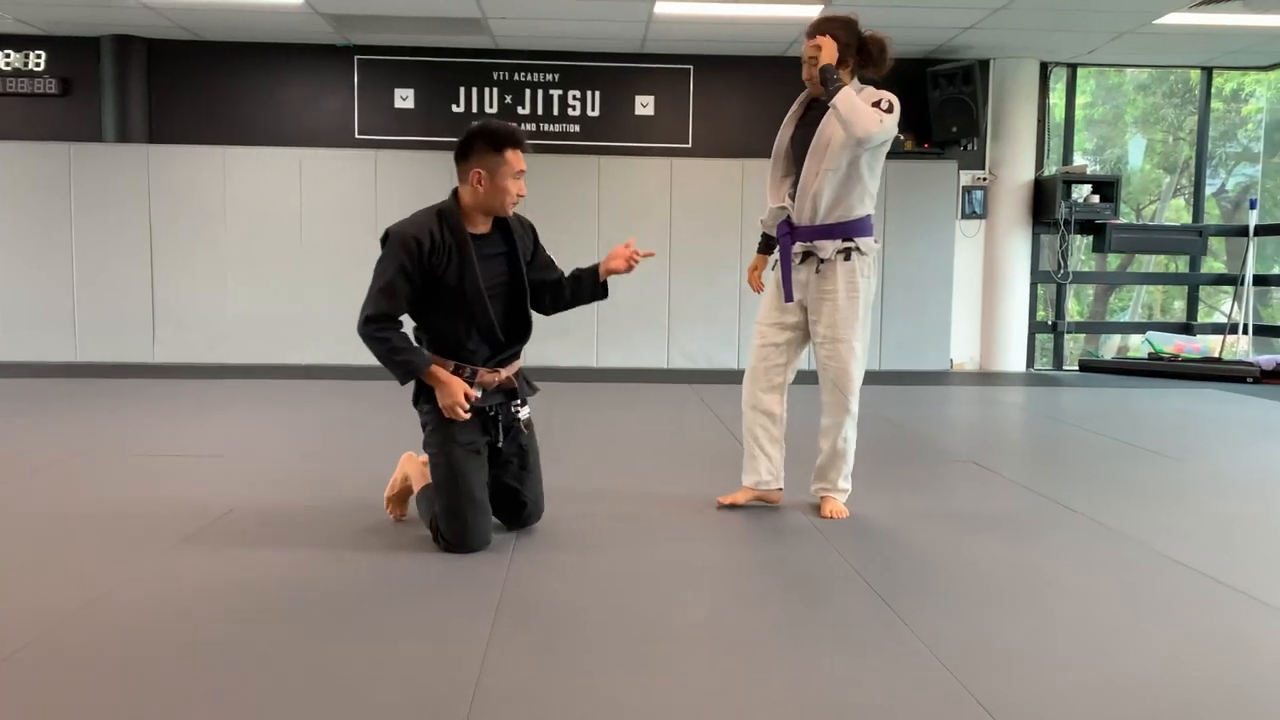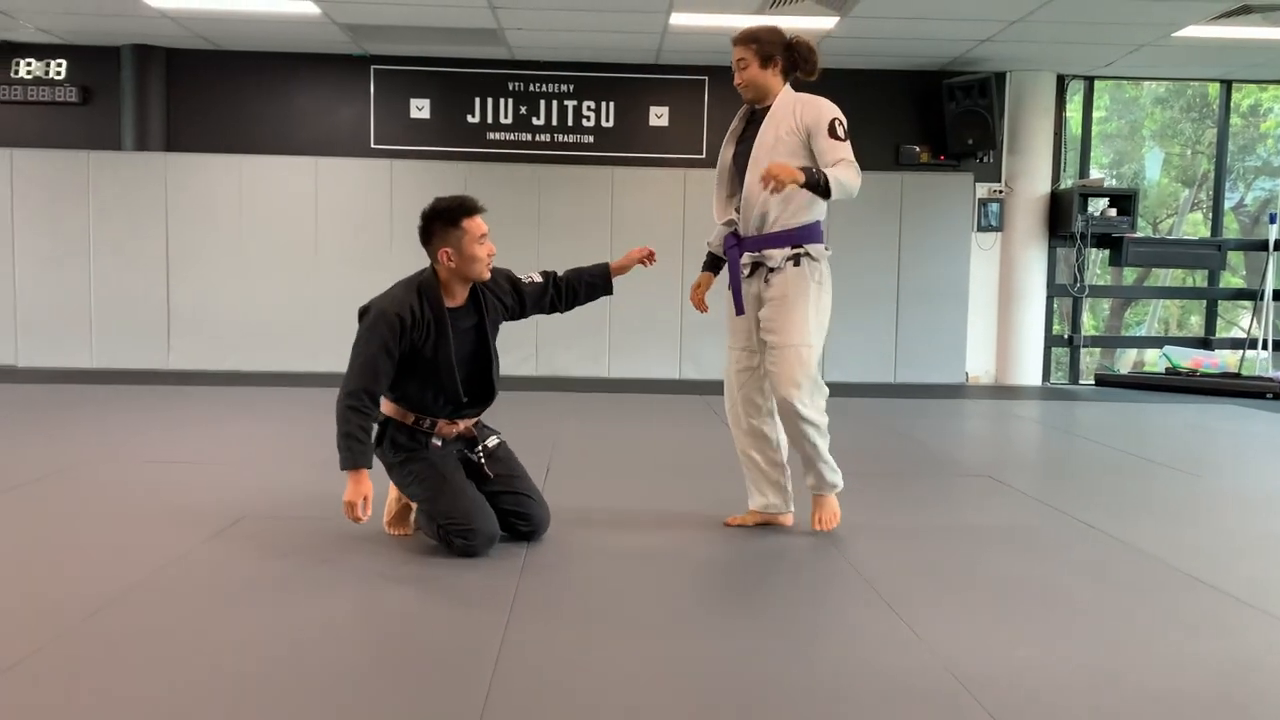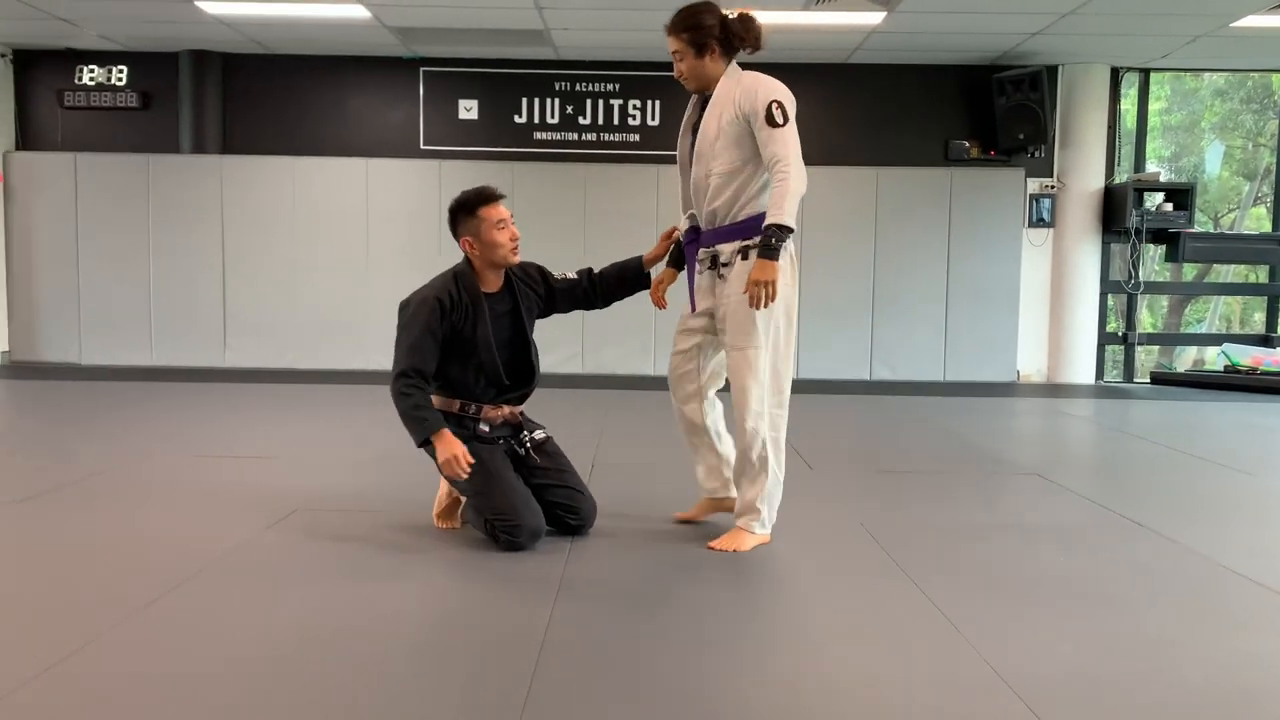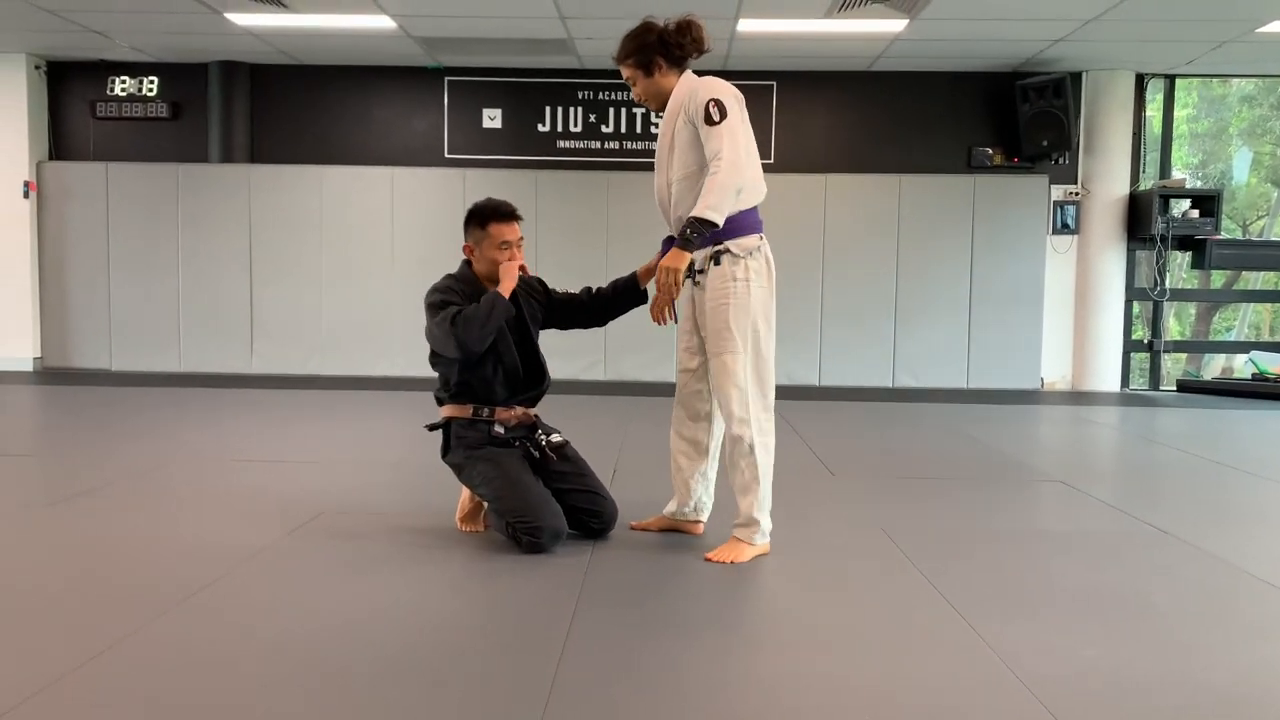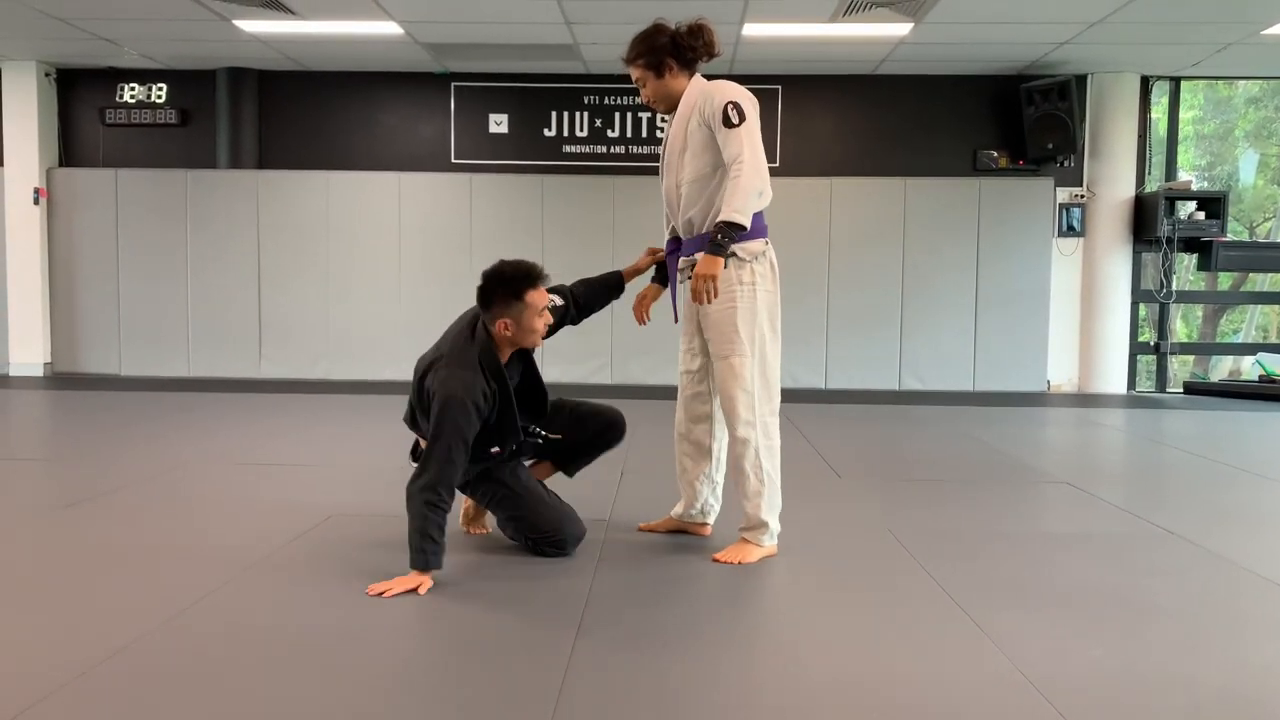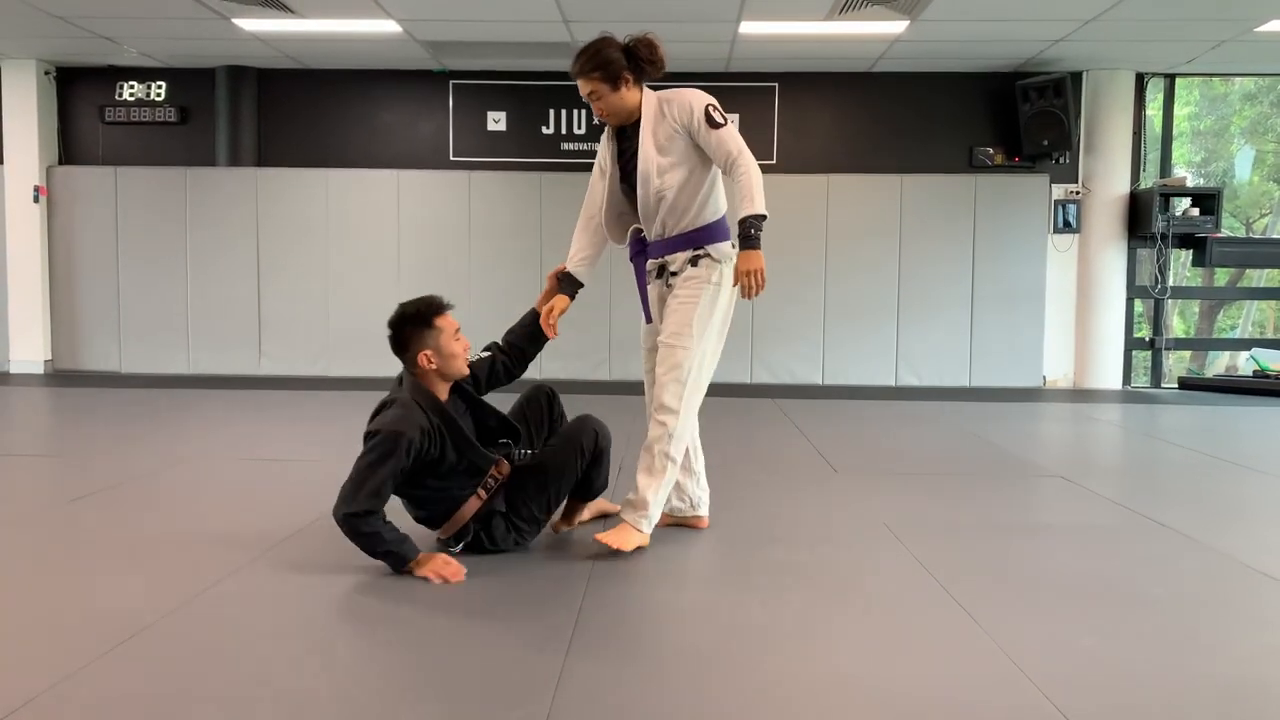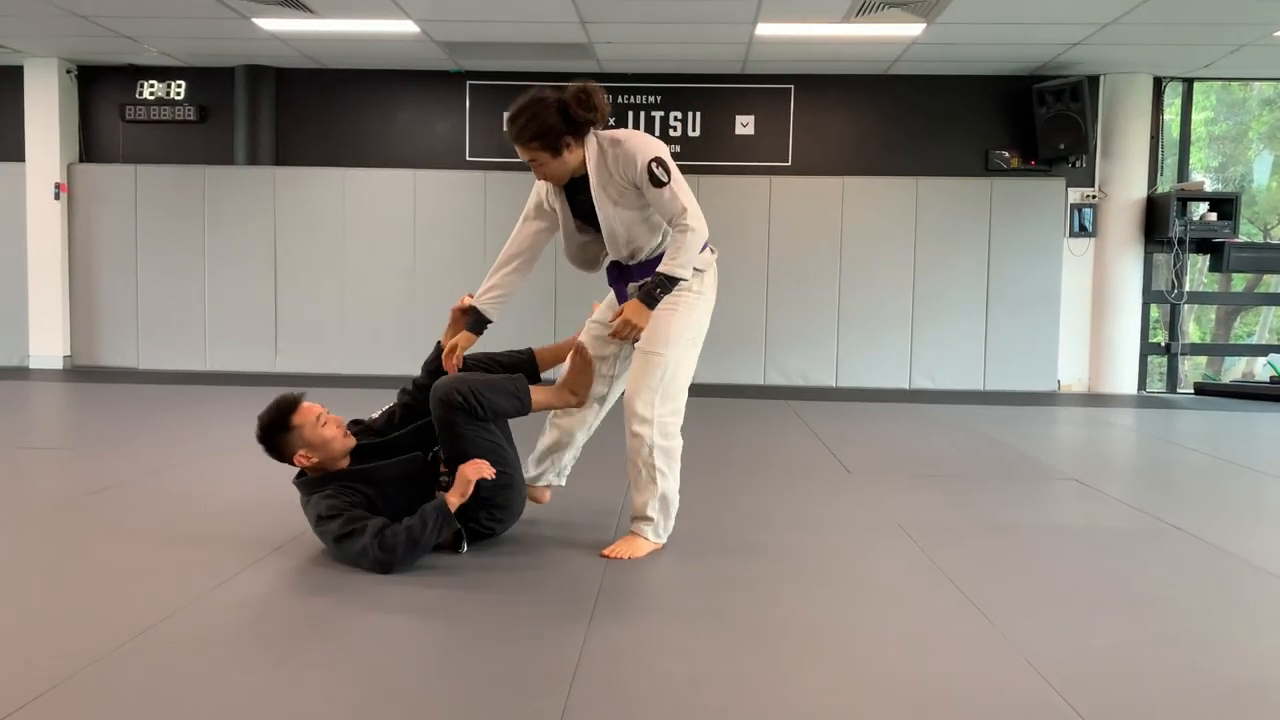
dt=0.7s
person 1, frame 1
left shoulder: (880, 104)
right shoulder: (805, 107)
left elbow: (863, 132)
left wrist: (828, 76)
right wrist: (764, 247)
left hip: (844, 256)
right hip: (795, 254)
left knee: (839, 376)
right knee: (764, 367)
left ankle: (832, 487)
right ankle: (762, 479)
person 1, frame 2
left shoulder: (813, 111)
right shoulder: (743, 124)
left elbow: (849, 176)
left wrist: (804, 175)
right wrist: (710, 267)
left hip: (796, 263)
right hip: (748, 267)
left knee: (792, 385)
right knee: (745, 391)
left ankle: (825, 486)
right ankle: (771, 502)
person 1, frame 3
left shoulder: (760, 92)
right shoulder: (702, 107)
left elbow: (788, 174)
left wrist: (769, 252)
right wrist: (673, 263)
left hip: (752, 256)
right hip: (712, 260)
left knee: (755, 390)
right knee: (686, 374)
left ankle: (755, 518)
right ankle: (721, 485)
person 1, frame 4
left shoulder: (709, 94)
right shoulder: (679, 113)
left elbow: (730, 173)
left wrist: (681, 245)
right wrist: (671, 276)
left hip: (734, 259)
right hip: (703, 265)
left knee: (740, 397)
right knee: (693, 394)
left ankle: (753, 530)
right ankle: (688, 508)
person 1, frame 5
left shoulder: (722, 97)
right shoulder: (683, 119)
left elbow: (748, 173)
left wrist: (716, 248)
right wrist: (660, 278)
left hip: (737, 262)
right hip: (702, 266)
left knee: (744, 398)
right knee: (695, 396)
left ankle: (761, 531)
right ankle: (695, 509)
person 1, frame 6
left shoulder: (687, 105)
right shoulder: (612, 142)
left elbow: (743, 167)
right elbow: (595, 219)
left wrist: (750, 241)
right wrist: (565, 289)
left hip: (705, 263)
right hip: (658, 268)
left knee: (672, 394)
right knee: (665, 393)
left ankle: (639, 517)
right ankle: (689, 504)
person 1, frame 7
left shoulder: (634, 152)
right shoulder: (551, 188)
left elbow: (691, 225)
right elbow: (516, 257)
left wrist: (649, 300)
right wrist: (471, 327)
left hip: (680, 276)
right hip: (630, 281)
left knee: (648, 401)
left ankle: (651, 526)
right ankle: (538, 480)
person 2, frame 1
left shoulder: (518, 232)
right shoulder: (416, 238)
left elbow: (548, 295)
right elbow: (376, 324)
left wrist: (602, 272)
right wrist: (437, 379)
left hip: (507, 394)
right hip: (452, 394)
left knee: (522, 515)
right knee: (466, 538)
left ankle: (448, 473)
right ankle: (418, 477)
person 2, frame 2
left shoulder: (493, 288)
right shoulder: (395, 312)
left elbow: (554, 292)
right elbow: (358, 395)
left wrist: (619, 267)
right wrist: (357, 474)
left hip: (469, 434)
right hip: (412, 441)
left knee: (532, 522)
right knee: (477, 536)
left ankle: (440, 497)
right ankle: (414, 501)
person 2, frame 3
left shoulder: (527, 281)
right shoulder: (438, 299)
left elbow: (591, 289)
right elbow: (408, 379)
left wrist: (653, 258)
right wrist: (440, 437)
left hip: (514, 425)
right hip: (463, 432)
left knee: (579, 516)
right knee: (523, 530)
left ankle: (488, 490)
right ankle: (463, 496)
person 2, frame 4
left shoulder: (527, 290)
right shoulder: (446, 295)
left elbow: (591, 308)
right elbow: (464, 340)
left wrist: (650, 271)
right wrist: (502, 290)
left hip: (528, 429)
right hip: (477, 437)
left knee: (601, 518)
right knee: (544, 532)
left ankle: (503, 491)
right ankle: (484, 500)
person 2, frame 5
left shoulder: (510, 322)
right shoulder: (461, 387)
left elbow: (570, 301)
right elbow: (435, 478)
left wrist: (634, 271)
right wrist: (423, 567)
left hip: (512, 425)
right hip: (474, 457)
left knee: (610, 424)
right knee: (562, 537)
left ankle: (523, 484)
right ankle: (491, 497)
person 2, frame 6
left shoulder: (447, 377)
right shoulder: (400, 428)
left elbow: (506, 359)
right elbow: (353, 512)
left wrist: (549, 298)
right wrist: (415, 560)
left hip: (489, 482)
right hip: (491, 526)
left knee: (542, 396)
right knee: (589, 431)
left ankle: (573, 494)
right ankle: (574, 513)
person 2, frame 7
left shoulder: (355, 439)
right shoulder: (329, 506)
left elbow: (416, 403)
right elbow: (386, 552)
left wrist: (452, 332)
right wrist: (452, 501)
right hip: (485, 510)
left knee: (468, 370)
right knee: (453, 394)
left ankle: (576, 349)
right ankle: (565, 393)
